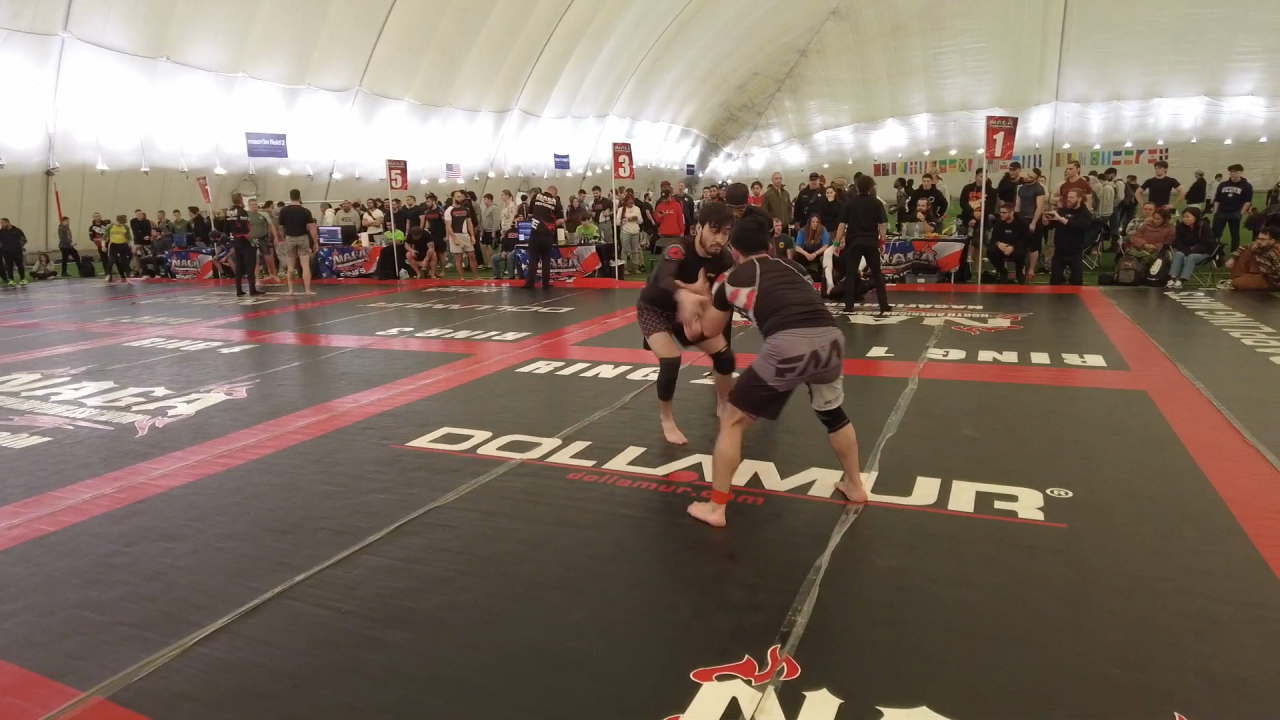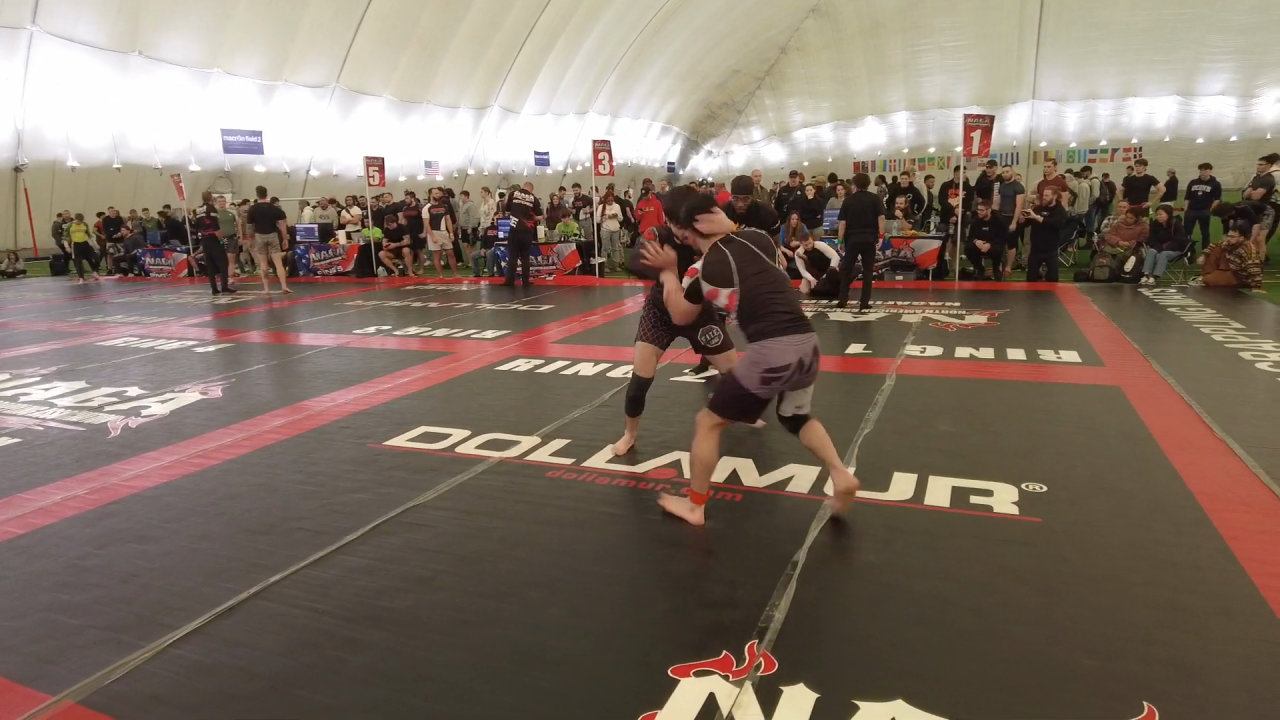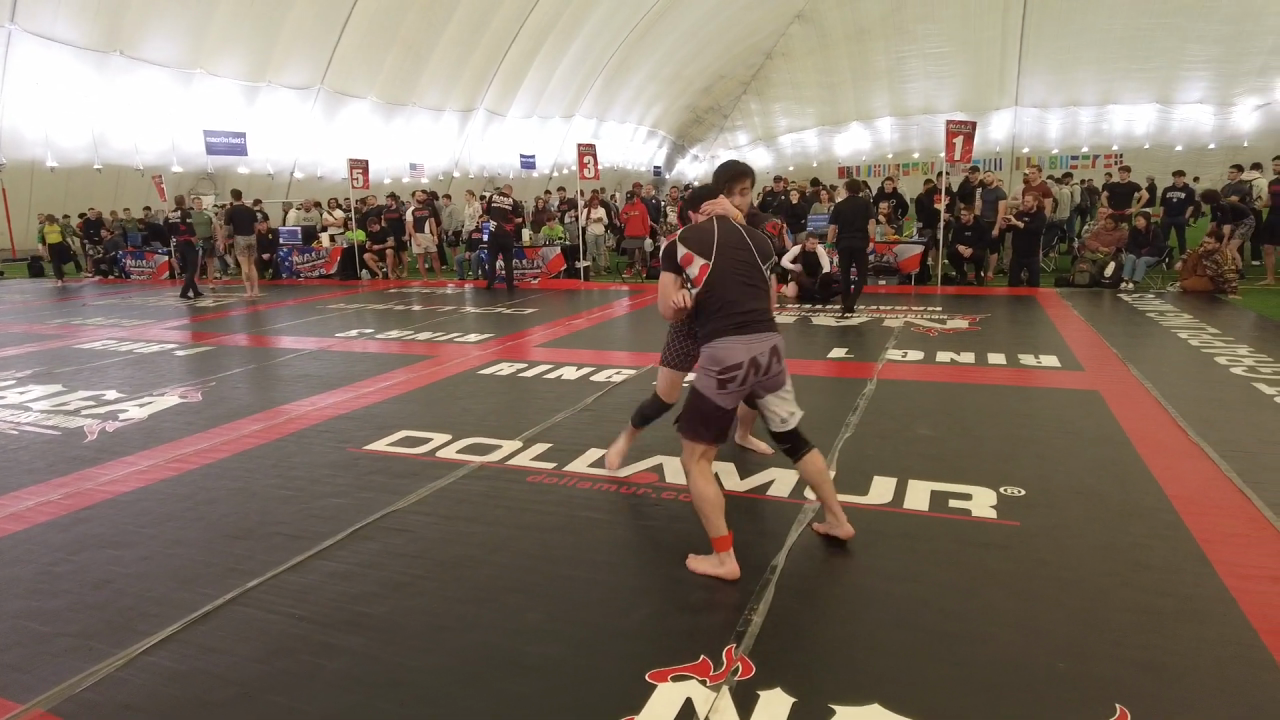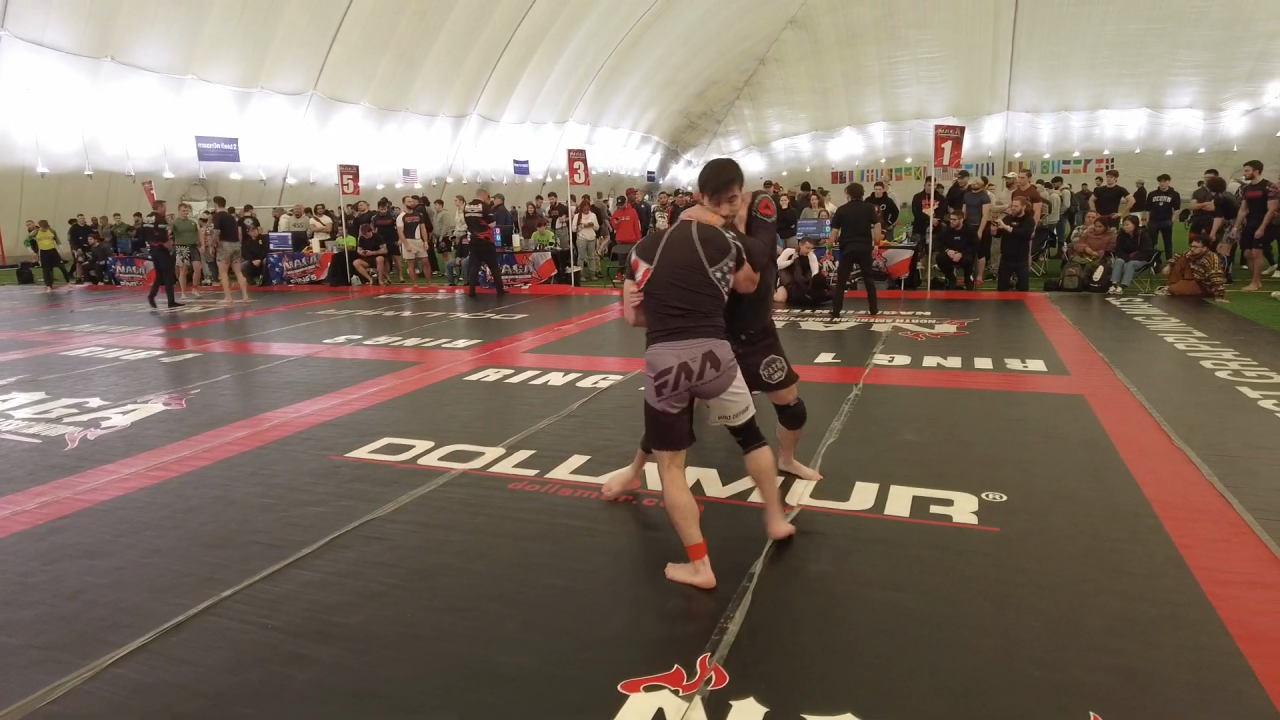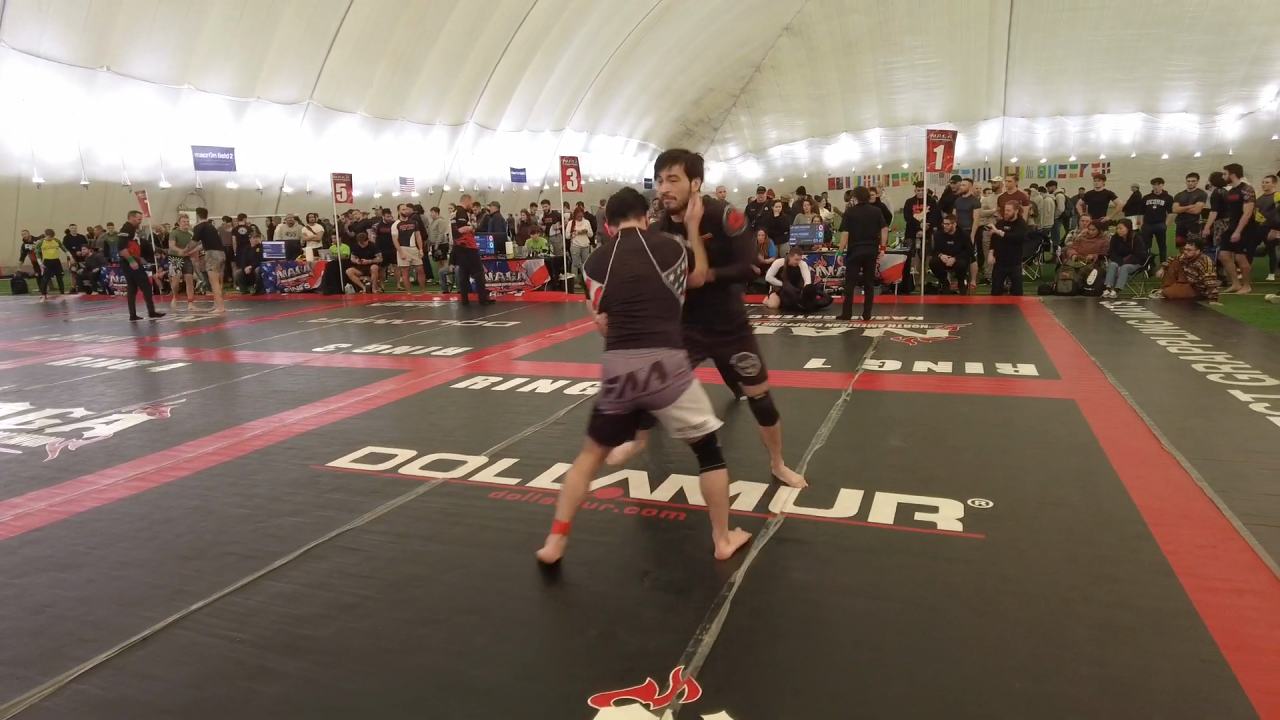
dt=0.4s
person 1, frame 1
left shoulder: (729, 280)
right shoulder: (791, 266)
left elbow: (711, 329)
left wrist: (690, 307)
right wrist: (705, 295)
left hip: (787, 346)
right hip: (830, 337)
left knee: (732, 422)
right knee: (833, 413)
left ankle: (716, 507)
right ankle: (854, 486)
person 1, frame 2
left shoulder: (703, 270)
right shoulder: (759, 238)
left elbow: (680, 317)
left wrist: (668, 273)
left hip: (768, 353)
right hip: (806, 344)
left knee: (708, 424)
right knee: (799, 417)
left ankle: (694, 506)
right ankle: (841, 476)
person 1, frame 3
left shoulder: (682, 242)
right shoulder: (758, 240)
left elbow: (671, 311)
left hip: (723, 354)
right hip: (768, 346)
left knee: (695, 455)
right knee: (793, 439)
left ankle: (723, 557)
right ankle: (837, 520)
person 1, frame 4
left shoulder: (644, 248)
right shoulder: (722, 240)
left elbow: (633, 315)
right elbow: (749, 284)
left hip: (664, 359)
right hip: (713, 353)
left knee: (670, 465)
right knee: (750, 433)
left ankle: (699, 565)
right ankle: (774, 521)
person 1, frame 5
left shoulder: (595, 261)
right shoulder: (671, 246)
right elbow: (699, 277)
right wrist: (694, 226)
left hip: (618, 367)
right hip: (667, 364)
left knee: (592, 454)
right knee: (707, 448)
left ankle: (555, 541)
right ankle: (723, 537)
person 2, frame 1
left shoulder: (724, 259)
right shoulder: (678, 249)
right elbow: (665, 283)
right hip: (654, 308)
left knee: (724, 355)
right knee: (670, 361)
left ankle: (723, 406)
right ankle: (667, 420)
person 2, frame 2
right shoulder: (659, 236)
right elbow: (634, 264)
left hip: (701, 311)
right hip: (661, 311)
right knee: (641, 379)
right ankle: (630, 435)
person 2, frame 3
left shoulder: (762, 224)
right shoulder: (699, 228)
left elbow: (767, 252)
left wrist: (736, 217)
left hip: (732, 320)
right hip: (691, 320)
left knee: (752, 385)
right knee: (665, 397)
left ankle: (740, 434)
right ankle: (627, 438)
person 2, frame 4
left shoulder: (762, 210)
right shoulder: (692, 237)
left elbow: (760, 253)
left wrist: (716, 229)
left hip: (758, 334)
right hip: (712, 337)
left knee: (793, 408)
right knee: (677, 409)
left ankle: (785, 457)
right ankle: (635, 469)
person 2, frame 5
left shoulder: (723, 216)
right shoulder: (663, 225)
left elbow: (749, 268)
left wrist: (708, 273)
left hip: (726, 324)
right hip: (688, 325)
left knee: (759, 398)
left ankle: (778, 464)
right ankle: (638, 443)
